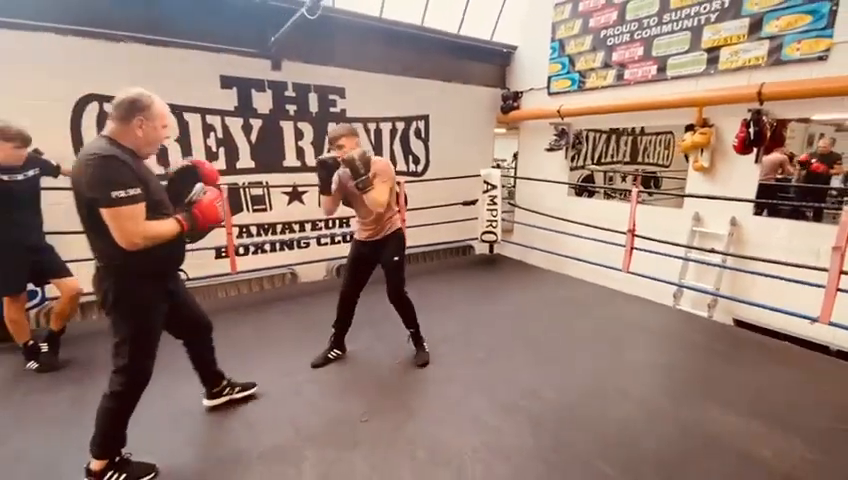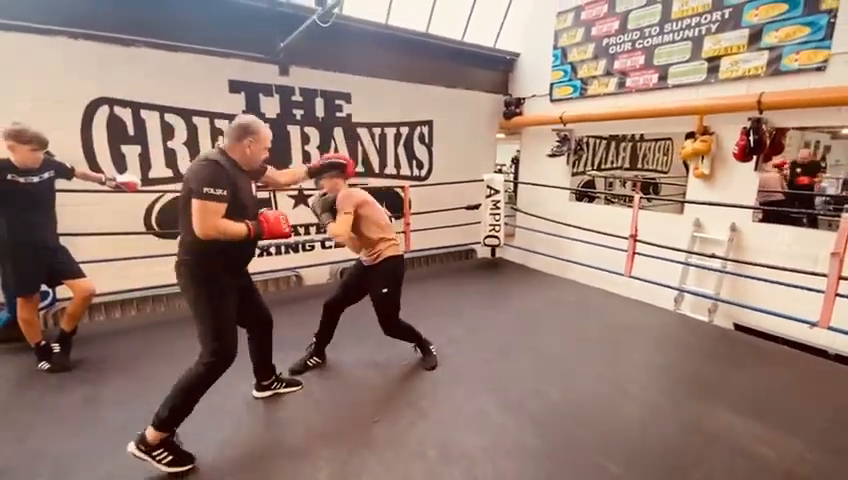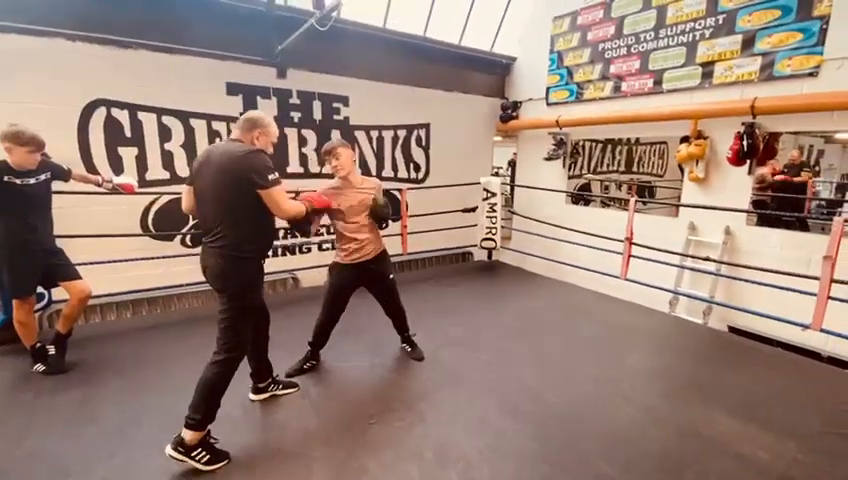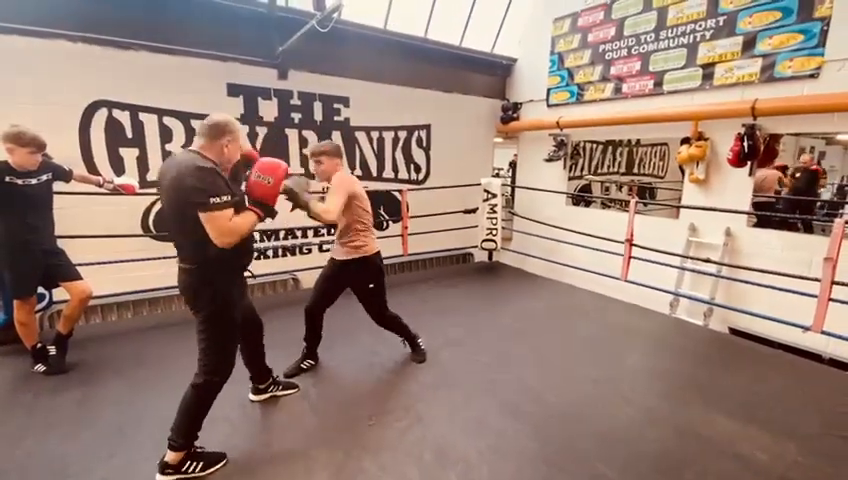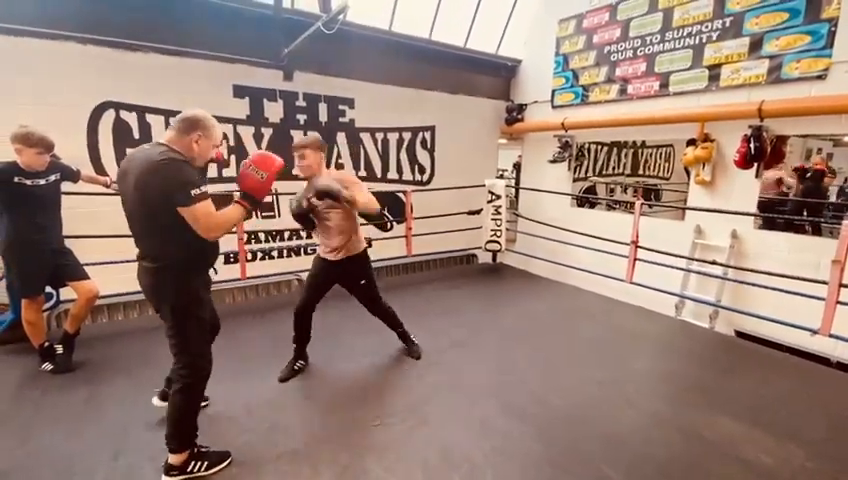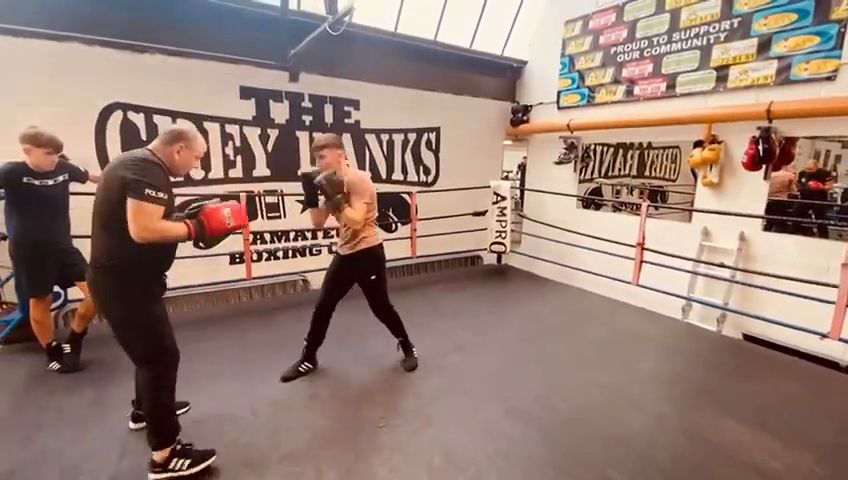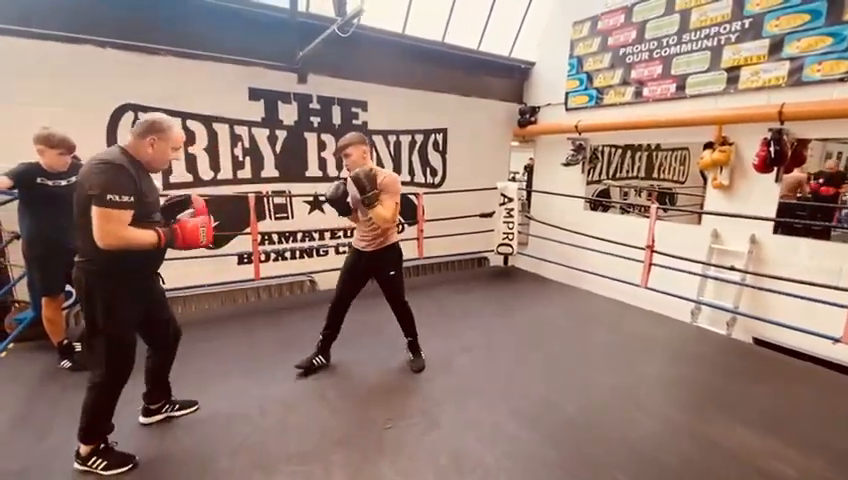
dt=0.4s
person 1, frame 1
left shoulder: (123, 156)
right shoulder: (106, 164)
right elbow: (132, 235)
right wrist: (190, 219)
left hip: (159, 276)
right hip: (133, 285)
left knee: (198, 328)
right knee: (133, 372)
left ankle: (217, 388)
person 1, frame 2
left shoulder: (237, 167)
right shoulder: (212, 169)
left elbow: (279, 178)
right elbow: (206, 227)
left wrist: (321, 167)
right wrist: (257, 227)
left hip: (230, 269)
right hip: (205, 274)
left knee: (260, 321)
right knee: (218, 355)
left ankle: (266, 380)
right ankle: (155, 437)
person 1, frame 3
left shoulder: (206, 157)
right shoulder: (252, 159)
left elbow: (189, 206)
right elbow: (285, 210)
right wrist: (312, 203)
left hip: (218, 254)
right hip: (237, 262)
left knee: (258, 319)
right knee: (231, 347)
left ankle: (263, 382)
right ankle: (189, 438)
person 1, frame 4
left shoulder: (176, 164)
right shoulder: (204, 175)
right elbow: (227, 236)
left wrist: (239, 187)
right wrist: (261, 206)
left hip: (201, 272)
right hip: (213, 280)
left knee: (251, 326)
right knee: (215, 367)
left ankle: (262, 383)
person 1, frame 5
left shoulder: (140, 158)
right shoulder: (172, 168)
right elbow: (211, 227)
right wrist: (251, 197)
left hip: (163, 271)
right hip: (179, 278)
left knee: (207, 328)
right knee: (195, 362)
left ankle: (172, 392)
person 1, frame 6
left shoulder: (139, 164)
right shoulder: (145, 169)
right elbow: (142, 230)
left wrist: (196, 221)
right wrist: (197, 227)
left hip: (132, 275)
right hip: (123, 280)
left knee: (153, 351)
right knee: (161, 357)
left ankle: (144, 410)
person 1, frame 7
left shoulder: (132, 167)
right shoulder: (112, 171)
right elbow: (108, 236)
left wrist: (172, 209)
right wrist: (169, 236)
left hip: (137, 277)
right hip: (107, 283)
left knee: (167, 335)
right knee: (112, 364)
left ankle: (156, 403)
right ankle: (89, 448)
person 2, frame 1
left shoulder: (34, 163)
left elbow: (63, 170)
left hip: (37, 245)
left knee: (72, 289)
left ankle: (49, 343)
right ankle: (31, 352)
person 2, frame 2
left shoulder: (50, 166)
left elbow: (78, 172)
left wrist: (108, 180)
left hip: (51, 246)
left knee: (86, 290)
right knee: (27, 302)
left ankle: (62, 343)
right ankle: (43, 352)
person 2, frame 3
left shoulder: (46, 167)
left elbow: (74, 174)
left wrist: (104, 182)
left hip: (47, 247)
left knee: (82, 291)
right knee: (24, 303)
left ankle: (57, 344)
right ankle: (38, 355)
person 2, frame 4
left shoulder: (47, 168)
left elbow: (75, 175)
left wrist: (103, 182)
left hip: (48, 248)
left knee: (82, 292)
right knee: (24, 303)
left ankle: (58, 345)
right ankle: (39, 355)
person 2, frame 5
left shoulder: (56, 168)
left elbow: (83, 176)
left wrist: (109, 182)
left hip: (55, 246)
right hip: (22, 251)
left knee: (89, 292)
right knee: (33, 302)
left ankle: (65, 343)
right ankle: (46, 353)
person 2, frame 6
left shoulder: (64, 168)
left elbow: (91, 176)
left hip: (63, 247)
right hip: (30, 250)
right knee: (40, 301)
left ankle: (73, 343)
right ankle: (53, 352)
person 2, frame 7
left shoulder: (76, 169)
right shoulder: (28, 172)
left hip: (74, 247)
right hip: (42, 250)
right knee: (52, 300)
right ankle: (64, 351)
person 3, frame 1
left shoulder: (380, 166)
right shoulder: (342, 173)
left elbow: (379, 206)
right elbow: (328, 210)
left wrist: (361, 177)
right wrist: (325, 178)
left hip: (390, 238)
right hip: (362, 240)
left knee: (396, 293)
right knee: (348, 293)
left ankle: (419, 342)
right ankle: (337, 345)
person 3, frame 2
left shoulder: (348, 196)
right shoulder: (351, 199)
left elbow: (340, 235)
right elbow: (357, 244)
left wrist: (323, 214)
left hip: (387, 262)
right hip: (368, 263)
left knee: (389, 323)
right knee: (332, 305)
left ankle: (424, 346)
right ankle: (317, 352)
person 3, frame 3
left shoulder: (373, 185)
right shoulder: (328, 191)
left wrist: (382, 213)
left hip: (376, 259)
right hip: (345, 265)
left knee: (393, 306)
right knee: (328, 316)
left ankle: (407, 340)
right ankle: (312, 355)
person 3, frame 4
left shoulder: (342, 181)
right shoulder: (336, 184)
left elbow: (329, 216)
left wrist: (301, 195)
left hip: (366, 261)
right hip: (340, 260)
left knee: (379, 315)
right knee: (313, 308)
left ankle: (413, 340)
right ankle: (309, 355)
person 3, frame 5
left shoulder: (342, 179)
right shoulder: (309, 189)
left elbow: (373, 208)
left wrist: (340, 194)
right wrist: (303, 214)
left hip: (353, 257)
right hip: (325, 259)
left knee: (375, 304)
right knee: (303, 308)
left ankle: (405, 336)
right ankle: (299, 357)
person 3, frame 6
left shoulder: (358, 179)
right shoulder: (332, 181)
left elbow: (356, 222)
right elbow: (318, 224)
left wrist: (336, 198)
right wrist: (311, 195)
left hip: (368, 253)
right hip: (343, 254)
left knee: (381, 307)
right knee: (323, 306)
left ankle: (407, 348)
right ankle: (308, 358)
person 3, frame 7
left shoulder: (388, 179)
right shoulder: (352, 179)
left elbow: (386, 221)
left wrist: (366, 195)
right wrist: (342, 206)
left hip: (386, 251)
right hip: (359, 251)
left knee: (398, 302)
right knee: (339, 301)
left ankle: (415, 349)
right ankle: (322, 352)
